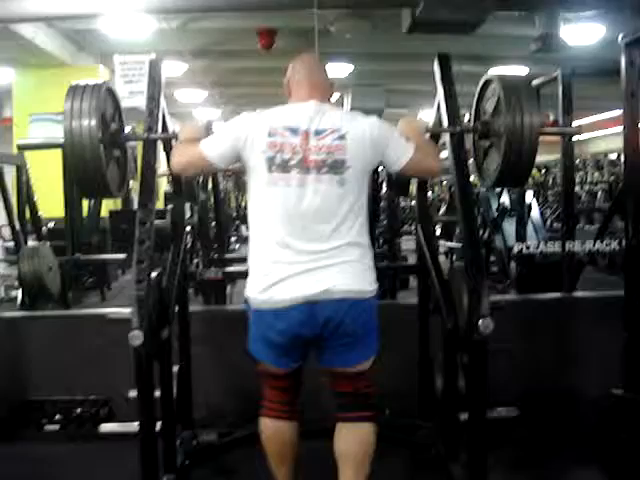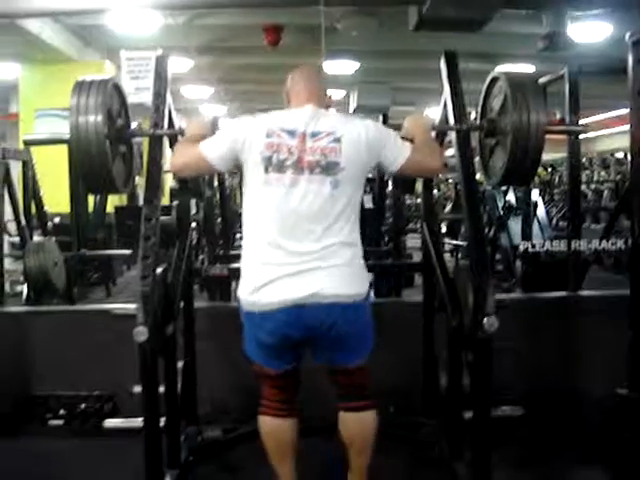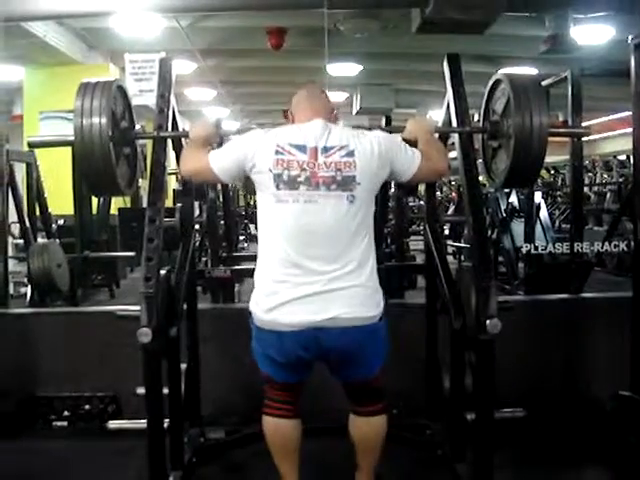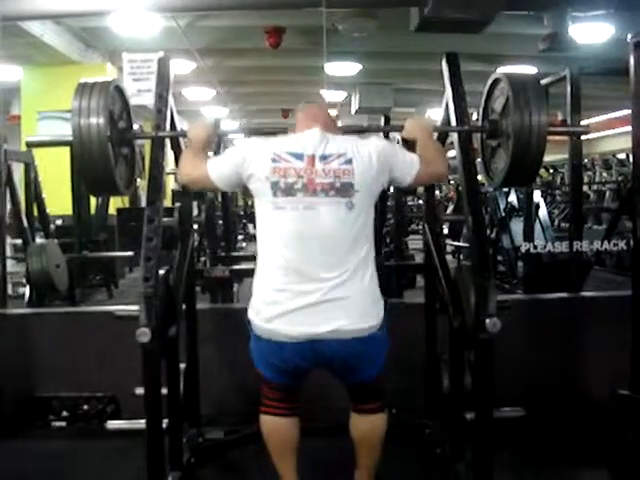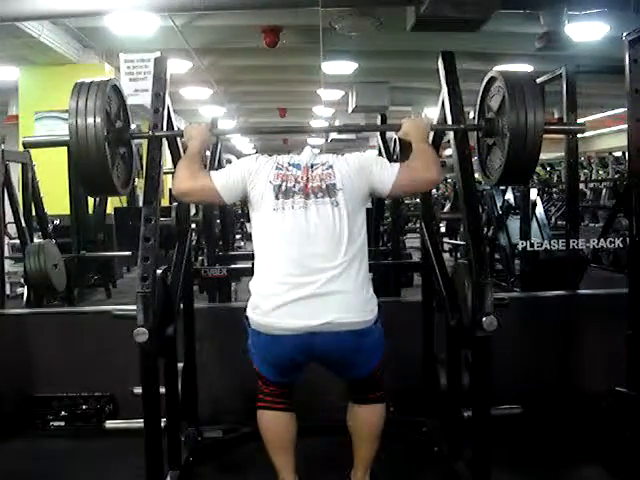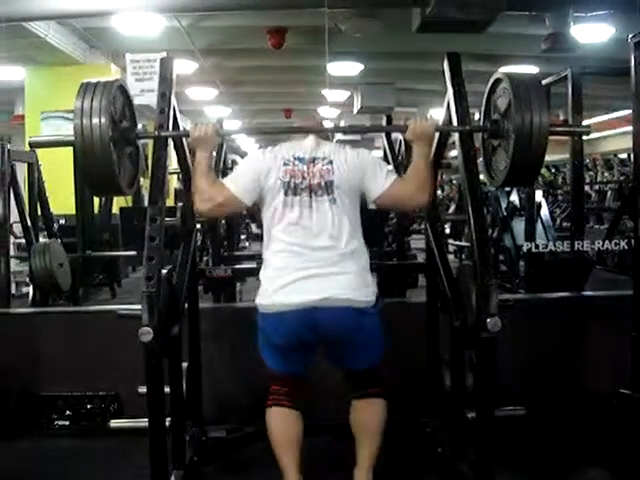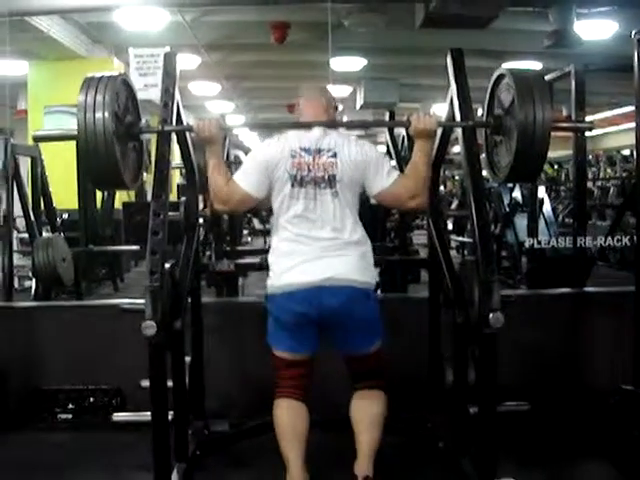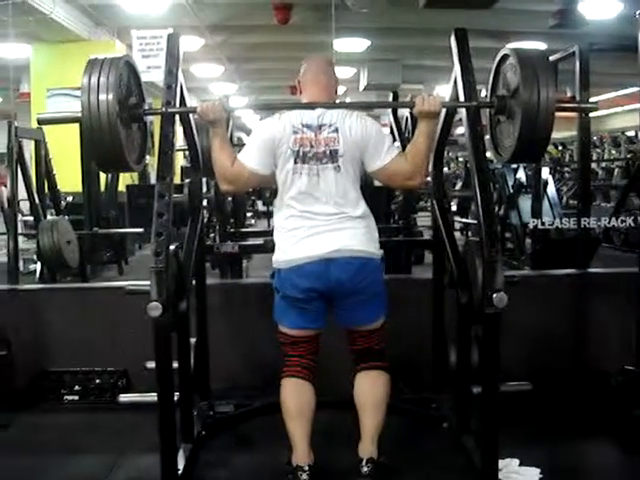
dt=0.4s
person 1, frame 1
left shoulder: (252, 125)
right shoulder: (365, 128)
left elbow: (180, 164)
right elbow: (430, 165)
left wrist: (188, 136)
right wrist: (415, 133)
left hip: (276, 296)
right hip: (348, 293)
left knee: (278, 397)
right knee: (354, 401)
person 1, frame 2
left shoulder: (250, 128)
right shoulder: (361, 131)
left elbow: (181, 164)
right elbow: (432, 163)
left wrist: (193, 135)
right wrist: (420, 131)
left hip: (268, 298)
right hip: (340, 296)
left knee: (276, 396)
right knee: (355, 392)
person 1, frame 3
left shoulder: (259, 143)
right shoulder: (373, 144)
left elbow: (190, 167)
right elbow: (438, 166)
left wrist: (199, 136)
right wrist: (424, 133)
left hip: (279, 316)
right hip: (356, 316)
left knee: (280, 398)
right knee: (366, 399)
person 1, frame 4
left shoulder: (257, 152)
right shoulder: (370, 152)
left elbow: (189, 174)
right elbow: (437, 169)
left wrist: (198, 140)
right wrist: (422, 134)
left hip: (278, 323)
right hip: (355, 324)
left knee: (277, 400)
right knee: (368, 400)
person 1, frame 5
left shoulder: (257, 168)
right shoulder: (354, 165)
left elbow: (185, 187)
right elbow: (428, 176)
left wrist: (195, 145)
right wrist: (418, 136)
left hip: (274, 322)
right hip: (349, 320)
left knee: (273, 393)
right knee: (367, 390)
person 1, frame 6
left shoulder: (264, 159)
right shoulder: (355, 158)
left elbow: (207, 204)
right elbow: (416, 196)
left wrist: (203, 151)
right wrist: (421, 145)
left hip: (281, 304)
right hip: (348, 301)
left knee: (283, 392)
right knee: (367, 386)
person 1, frame 7
left shoulder: (271, 150)
right shoulder: (359, 150)
left elbow: (225, 201)
right elbow: (412, 197)
left wrist: (213, 148)
right wrist: (423, 143)
left hip: (290, 288)
right hip: (351, 284)
left knee: (291, 383)
right knee: (367, 377)
person 1, frame 8
left shoulder: (273, 128)
right shoulder: (361, 126)
left elbow: (230, 180)
right elbow: (411, 176)
left wrist: (217, 129)
right wrist: (427, 123)
left hip: (296, 263)
right hip: (356, 258)
left knee: (297, 363)
right knee: (370, 356)
